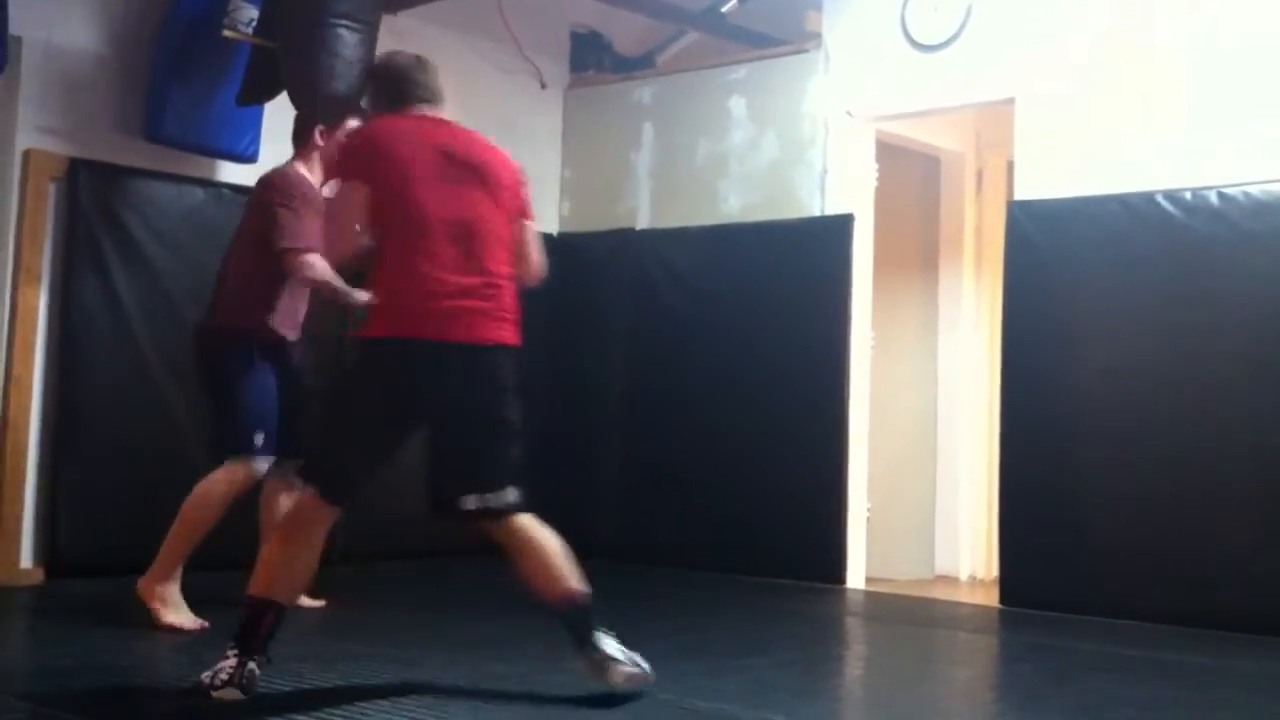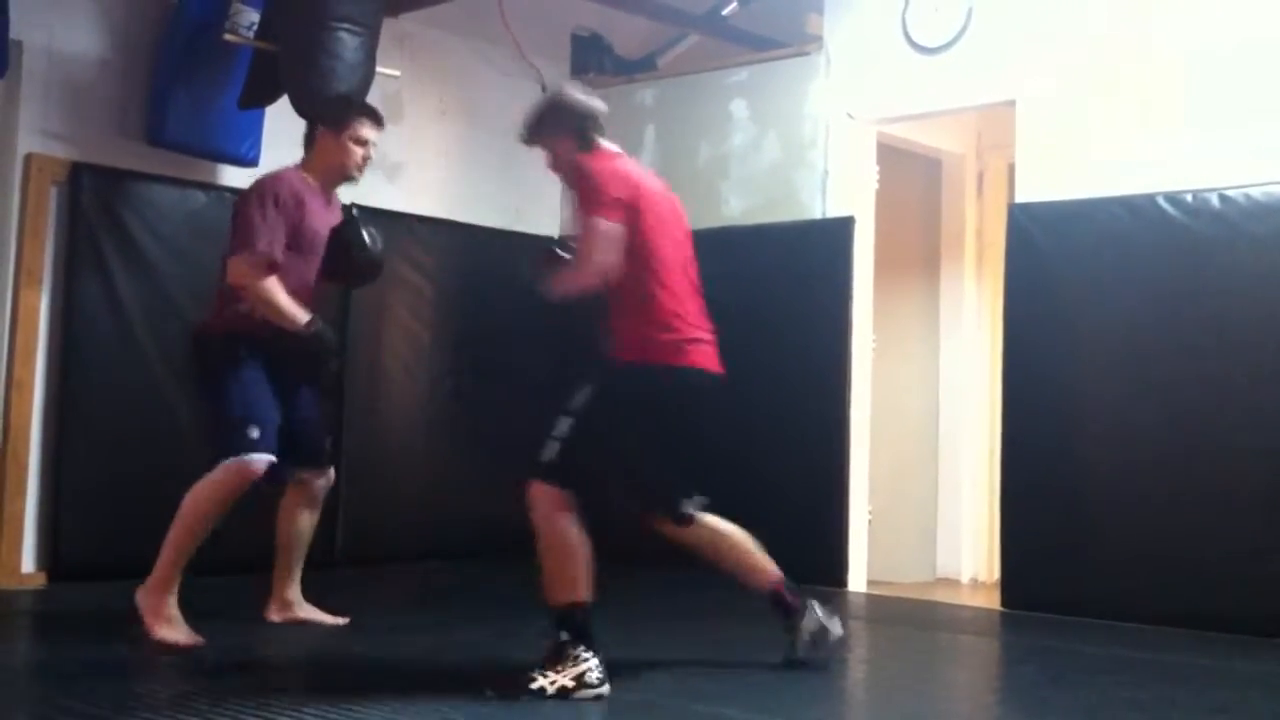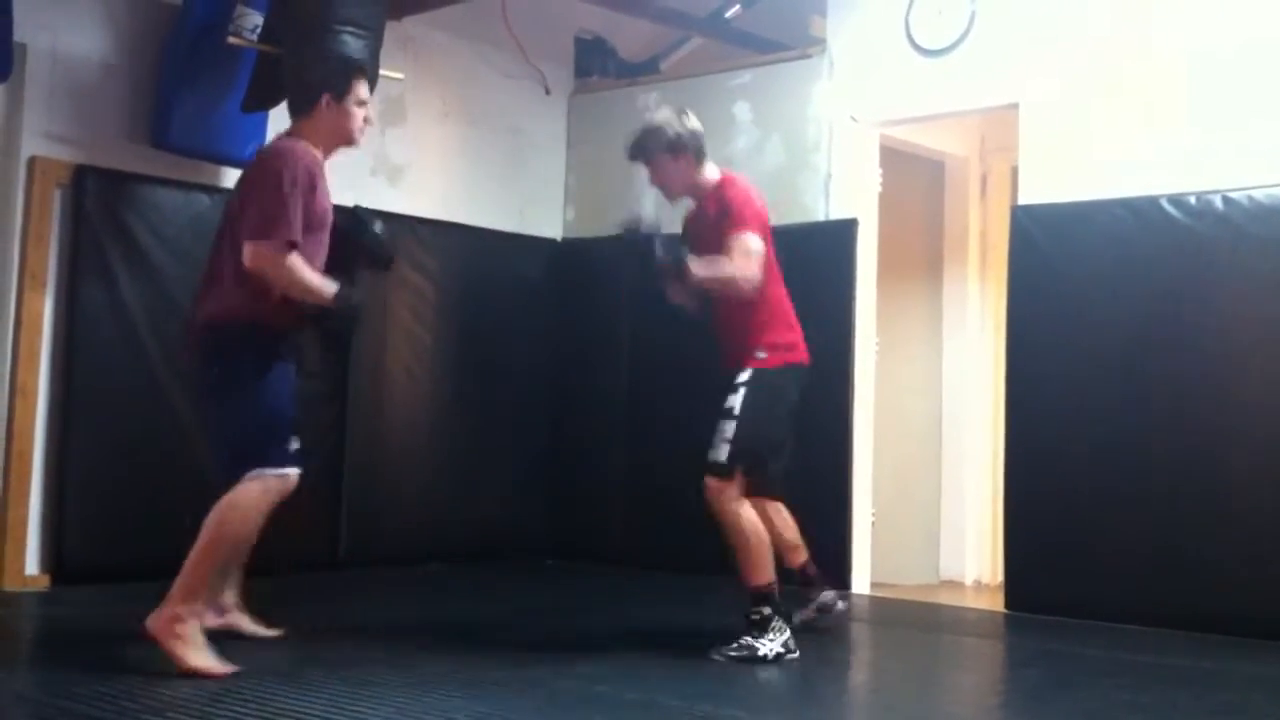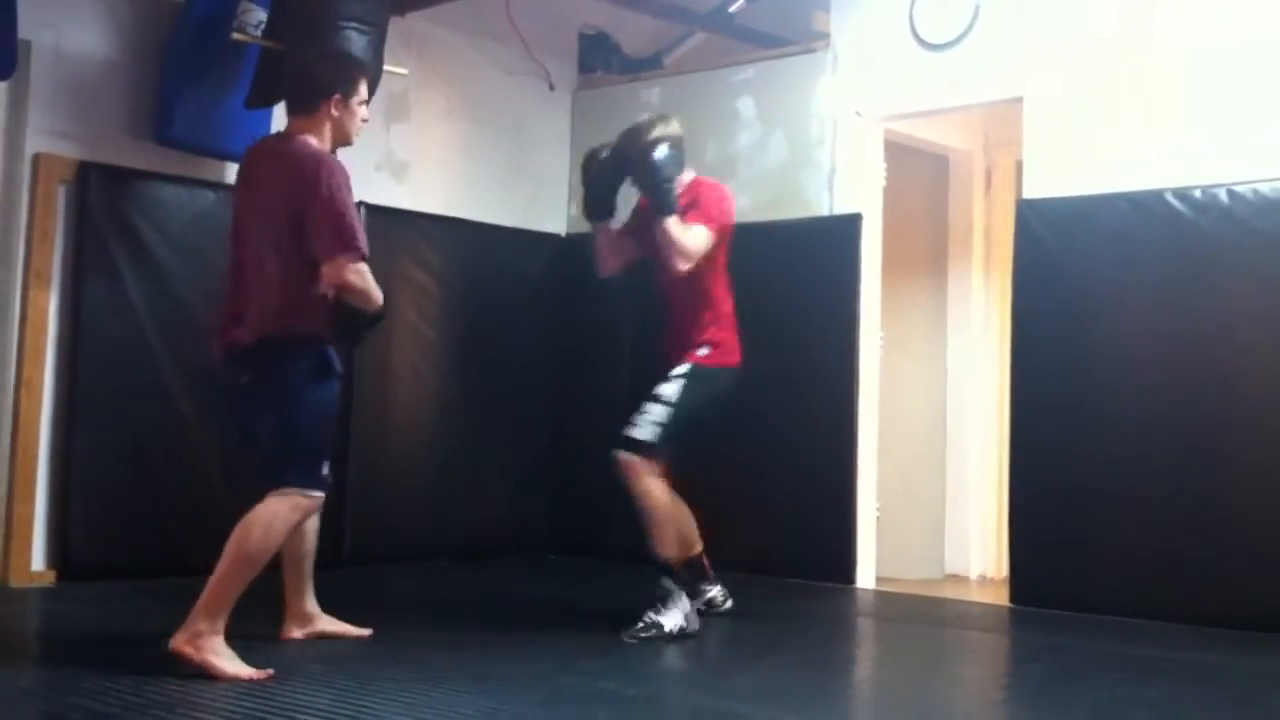
dt=0.5s
person 1, frame 1
left shoulder: (368, 141)
right shoulder: (497, 159)
right elbow: (532, 268)
left hip: (398, 341)
right hip: (487, 346)
left knee: (318, 499)
right knee: (506, 511)
left ankle: (243, 657)
right ankle: (593, 640)
person 1, frame 2
left shoulder: (597, 175)
right shoulder: (649, 182)
left elbow: (599, 266)
left wrist: (551, 283)
right wrist: (576, 271)
left hip: (650, 362)
right hip: (695, 364)
left knee: (549, 494)
right knee: (675, 515)
left ankle: (577, 655)
right ankle: (804, 615)
person 1, frame 3
left shoulder: (735, 197)
right shoulder: (700, 213)
left elbow: (745, 278)
right elbow: (690, 296)
left wrist: (680, 263)
right wrist: (669, 267)
left hip: (769, 358)
right hip: (762, 361)
left knee: (724, 486)
right knee: (750, 492)
left ankle: (769, 624)
right ankle: (818, 589)
person 1, frame 4
left shoulder: (710, 196)
right shoulder: (652, 208)
left elbow: (680, 259)
right elbow: (607, 264)
left wrist: (663, 198)
right wrist: (598, 205)
left hip: (707, 354)
right hip: (687, 354)
left knee: (640, 459)
right knee: (639, 466)
left ankle: (678, 601)
right ankle: (706, 585)
person 2, frame 1
left shoulder: (307, 192)
right shoulder: (291, 185)
left elbow: (313, 261)
right elbow: (303, 263)
right wrist: (354, 295)
left hip: (269, 343)
right hip: (243, 343)
left knee: (285, 463)
right knee: (248, 465)
right ankle: (161, 580)
person 2, frame 2
left shoulder: (332, 206)
right shoulder: (279, 190)
right elbow: (246, 273)
right wrist: (307, 328)
left hip: (284, 353)
right hip: (237, 346)
left knee: (314, 474)
right knee: (247, 462)
left ankle: (286, 598)
right ankle: (159, 594)
person 2, frame 3
left shoulder: (303, 165)
right shoulder: (290, 161)
right elbow: (262, 257)
left wrist: (331, 287)
right wrist: (335, 296)
left hip: (256, 336)
right hip: (243, 336)
left knee: (265, 474)
right knee: (273, 474)
left ankle: (221, 601)
right ankle: (177, 613)
person 2, frame 4
left shoulder: (261, 155)
right shoulder: (321, 168)
right elbow: (342, 271)
right wrist: (377, 303)
left hip: (250, 345)
right hip: (292, 349)
left knee: (304, 485)
right knee: (296, 492)
left ankle: (302, 612)
right ankle: (202, 630)
